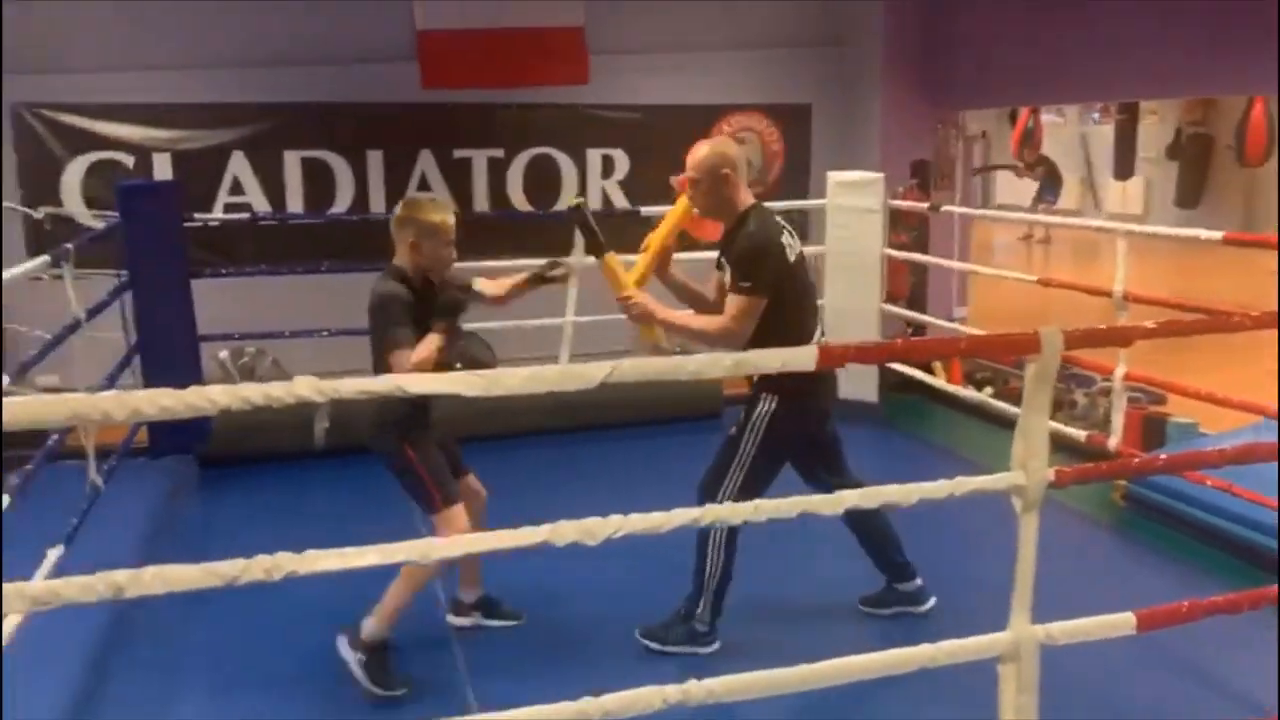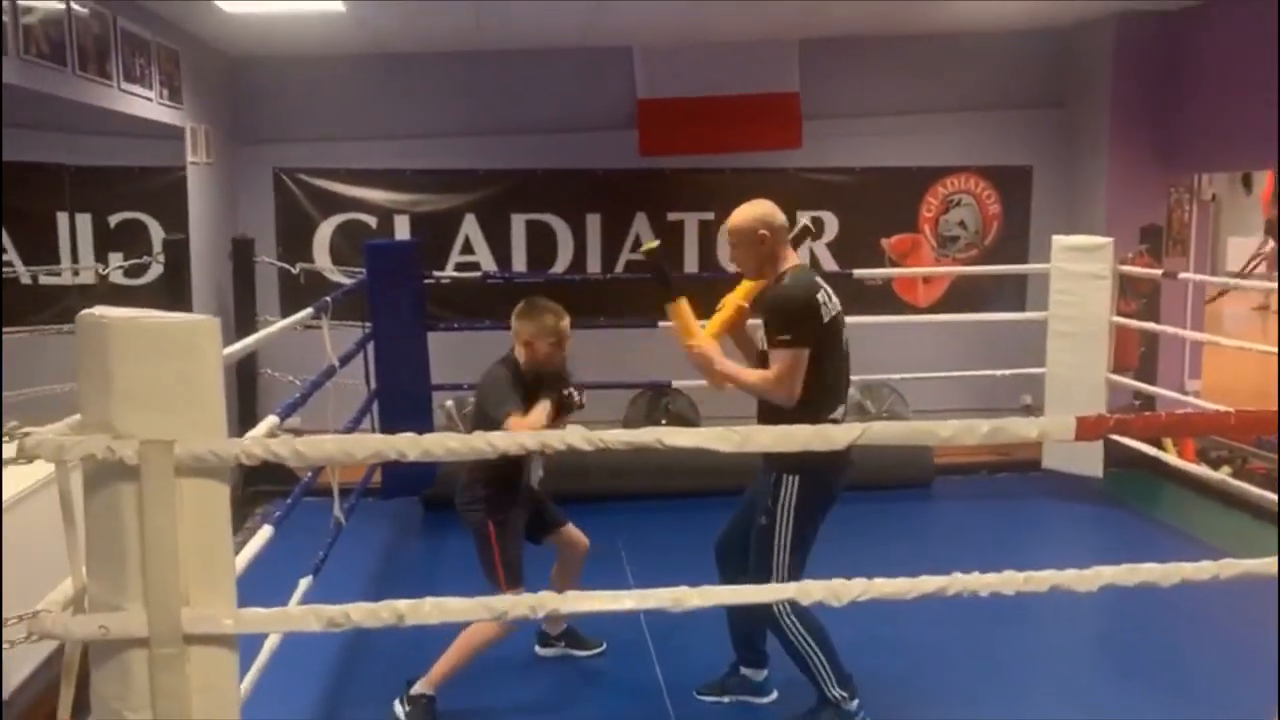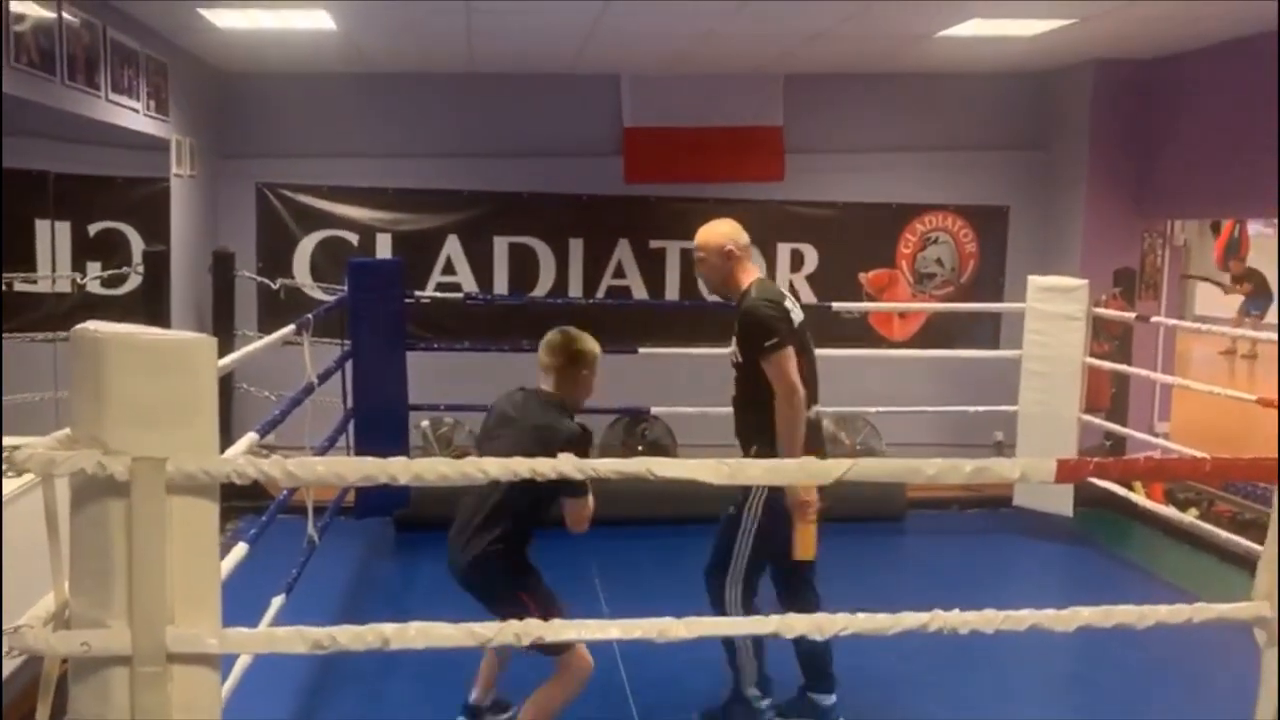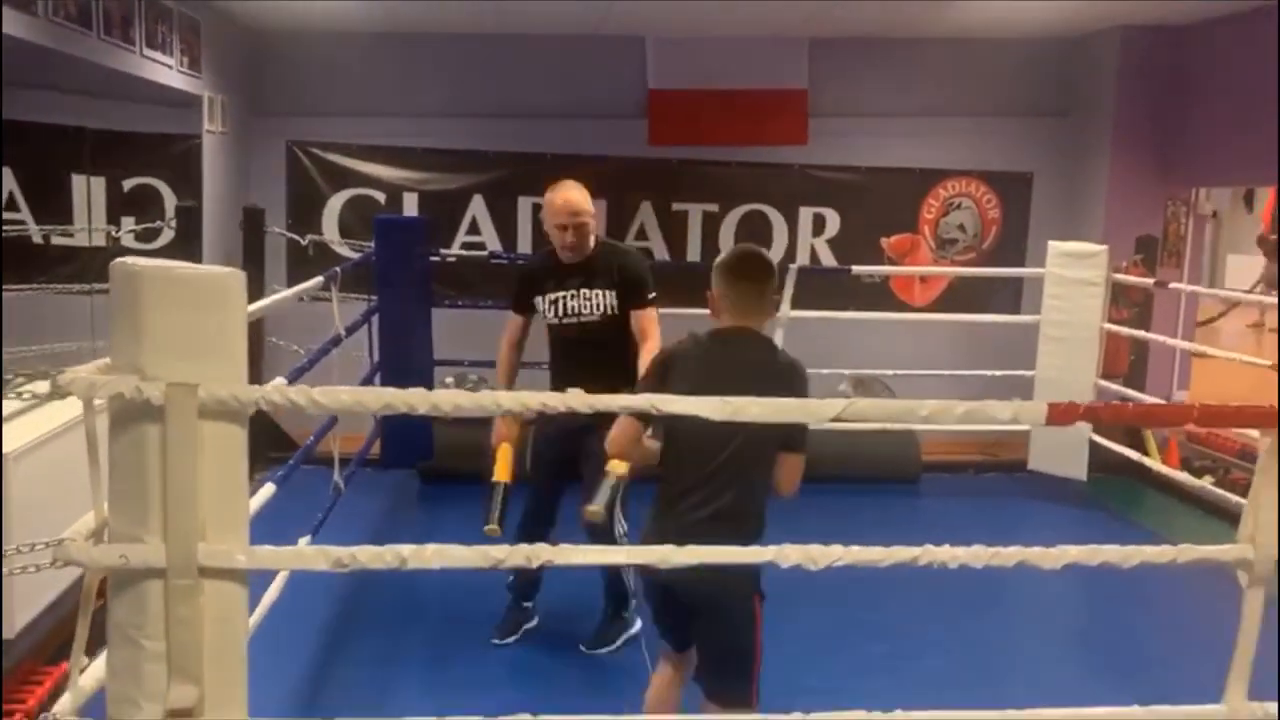
dt=1s
person 1, frame 1
left shoulder: (755, 241)
right shoulder: (745, 232)
left elbow: (731, 333)
right elbow: (718, 306)
left wrist: (659, 318)
right wrist: (669, 281)
left hip: (786, 391)
right hip: (806, 383)
left knee: (719, 498)
right knee: (838, 487)
left ankle: (698, 624)
right ankle: (906, 585)
person 1, frame 2
left shoulder: (790, 297)
right shoulder: (804, 289)
left elbow: (785, 390)
left wrist: (719, 365)
right wrist: (741, 343)
left hip: (805, 463)
right hip: (788, 458)
left knee: (773, 591)
right knee: (733, 555)
right ankle: (751, 673)
person 1, frame 3
left shoulder: (757, 311)
right shoulder: (772, 301)
left elbow: (791, 395)
left wrist: (789, 477)
left hip: (779, 465)
right hip: (797, 463)
left knee: (727, 579)
right knee: (794, 583)
person 1, frame 4
left shoulder: (626, 265)
right shoulder: (535, 272)
left elbow: (649, 342)
right elbow: (512, 343)
right wrist: (503, 411)
left hip: (615, 410)
right hip: (560, 408)
left knee: (602, 515)
right knee: (536, 511)
left ankle: (621, 613)
right ankle: (522, 604)
person 2, frame 1
left shoulder: (427, 281)
right shoulder: (390, 295)
left elbow: (489, 292)
right elbow: (408, 368)
left wrist: (536, 277)
right wrist: (445, 322)
left hip: (417, 417)
right hip: (400, 428)
left knee: (474, 498)
right knee: (454, 531)
left ankle: (468, 599)
right ankle: (369, 637)
person 2, frame 2
left shoulder: (536, 375)
right shoulder: (500, 380)
left elbow: (547, 425)
right elbow: (520, 435)
left wrist: (565, 404)
right wrist: (548, 396)
left hip: (513, 485)
right hip: (488, 499)
left knee: (576, 548)
right knee: (507, 615)
left ankle: (553, 630)
person 2, frame 3
left shoulder: (505, 404)
right shoulder: (568, 435)
right elbow: (579, 522)
right wrist: (581, 477)
left hip: (465, 549)
right hip: (497, 561)
left knee: (518, 620)
right knee: (575, 665)
person 2, frame 4
left shoulder: (675, 360)
right shoulder: (787, 375)
left elbow: (618, 445)
right elbow: (787, 483)
left hip: (663, 550)
right hip: (728, 562)
left knee: (675, 658)
right knee: (731, 705)
